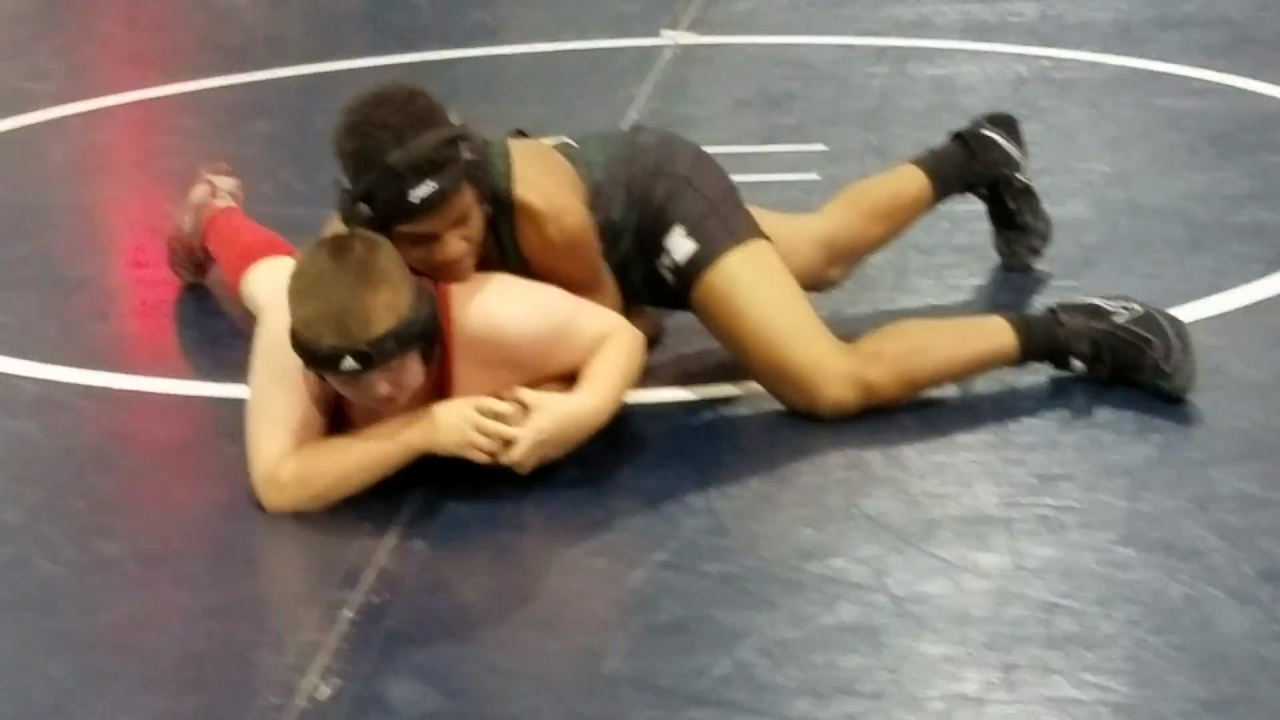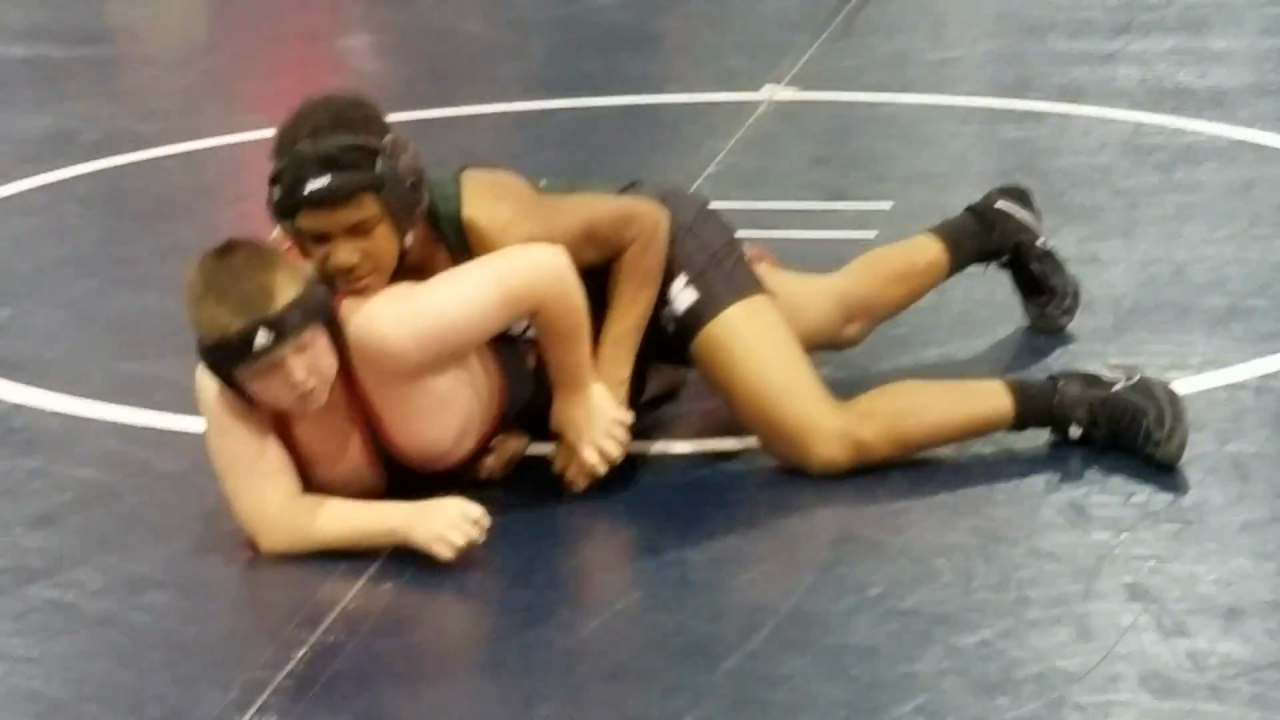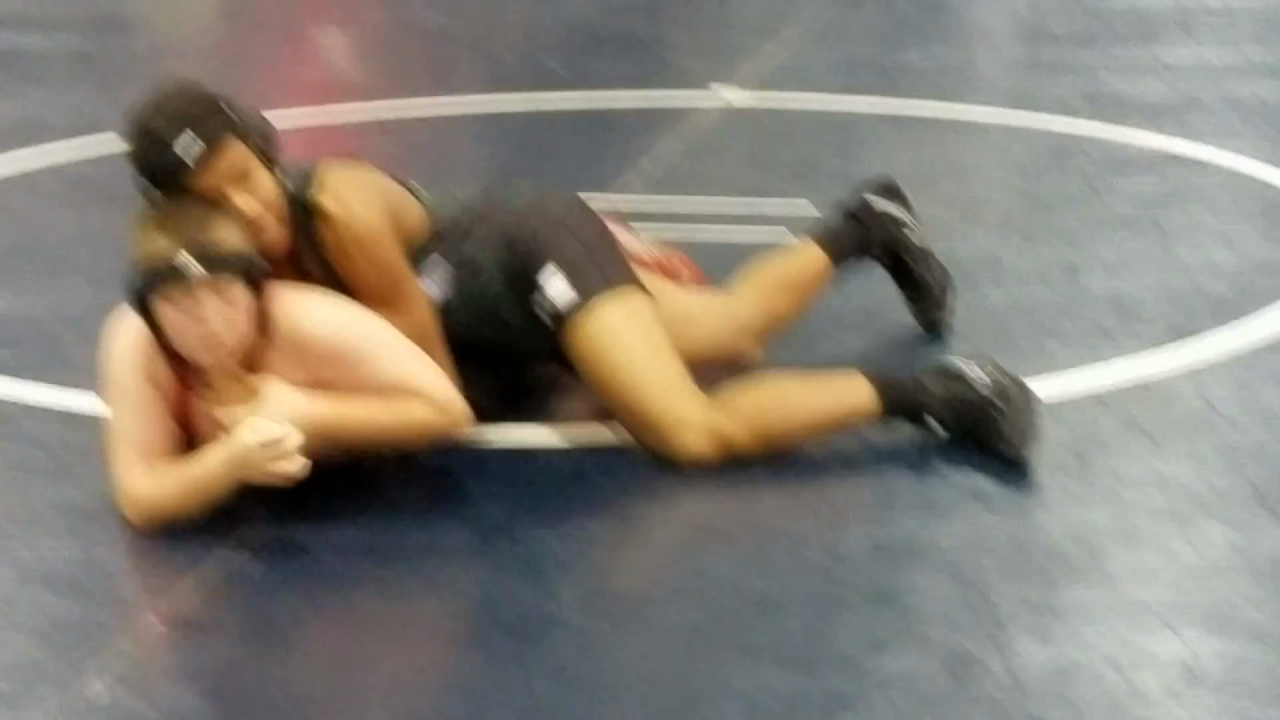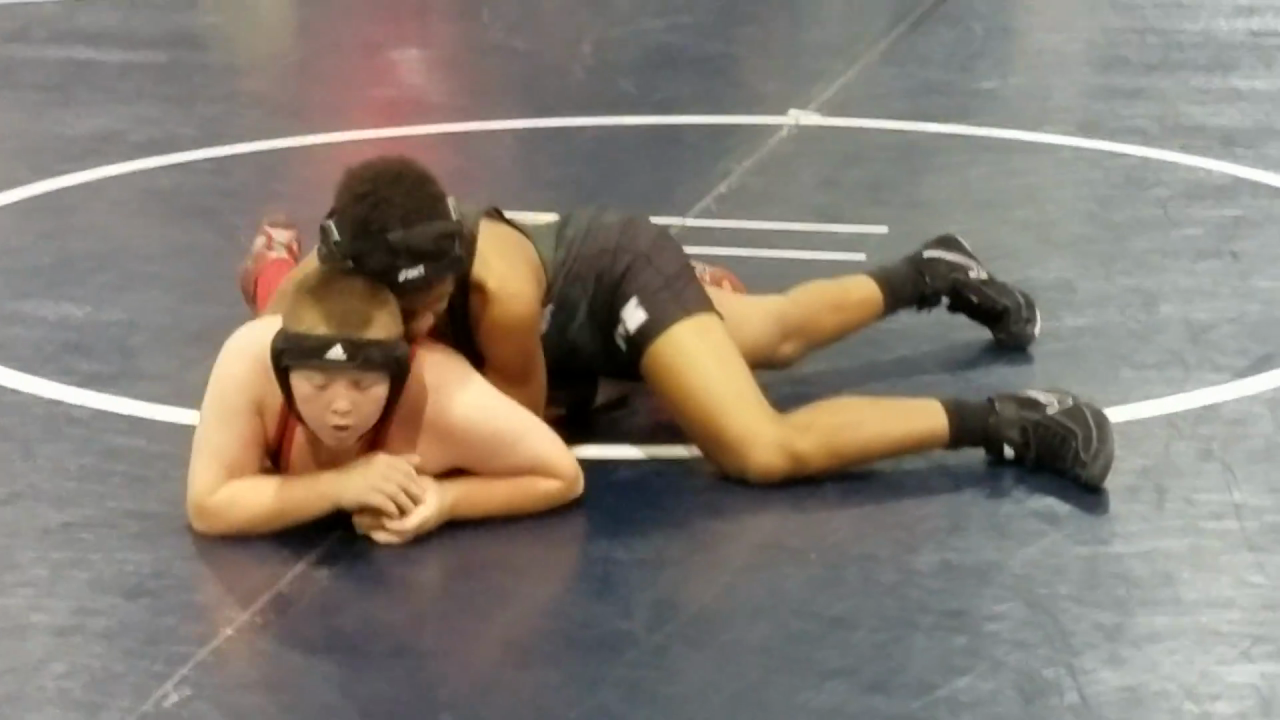
dt=1s
person 1, frame 1
left shoulder: (536, 202)
right shoulder: (359, 239)
left elbow: (608, 322)
left hip: (656, 193)
right hip: (615, 201)
left knee: (835, 383)
right knee: (827, 250)
left ankle: (1064, 335)
right ankle: (975, 158)
person 1, frame 2
left shoulder: (491, 225)
right shoulder: (338, 261)
left elbow: (644, 226)
left wrist: (602, 397)
left hip: (668, 247)
right hip: (616, 266)
left knee: (827, 441)
right knee: (844, 314)
left ankle: (1070, 401)
right ankle: (988, 228)
person 1, frame 3
left shoulder: (342, 210)
left hip: (538, 254)
right hip: (499, 324)
left knee: (696, 434)
right knee: (738, 331)
left ankle: (929, 395)
right ankle: (863, 227)
person 1, frame 4
left shoulder: (496, 282)
right shoulder: (334, 276)
left hip: (622, 274)
right hip: (585, 286)
left knee: (766, 451)
right knee: (782, 334)
left ankle: (1007, 424)
right ankle: (931, 274)
person 2, frame 1
left shoulder: (484, 318)
right shoulder: (300, 329)
left elbow: (621, 336)
right elbow: (280, 487)
left wrist: (583, 411)
right wrist: (421, 431)
right knee: (268, 272)
right ankle: (214, 215)
person 2, frame 2
left shoulder: (386, 333)
right shoulder: (221, 387)
left elbow: (547, 268)
right elbow: (272, 525)
left wrist: (577, 395)
right wrist: (411, 520)
person 2, frame 3
left shoulder: (311, 327)
right shoulder: (134, 346)
left elbow: (451, 414)
right elbow: (139, 499)
left wrist: (311, 416)
right wrist: (231, 462)
person 2, frame 4
left shoulder: (446, 400)
right shoulder: (251, 361)
left elbow: (564, 477)
right elbow: (206, 508)
left wrist: (446, 500)
right wrist: (334, 486)
